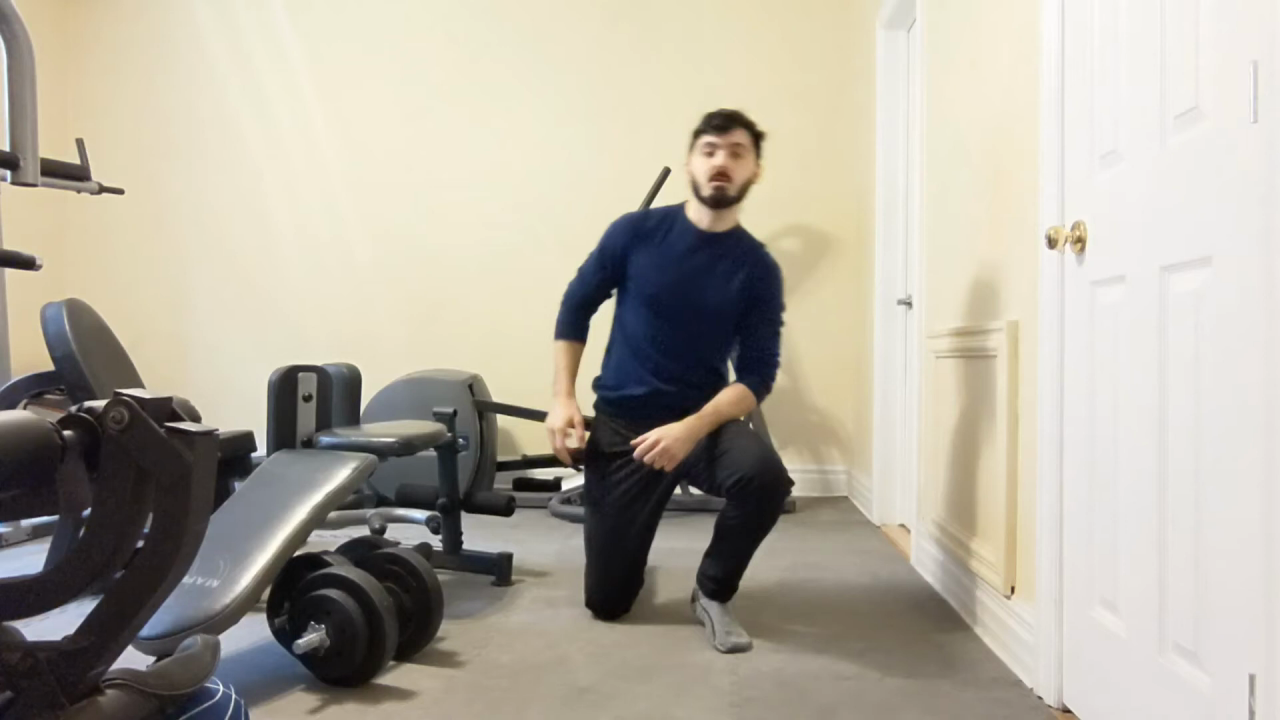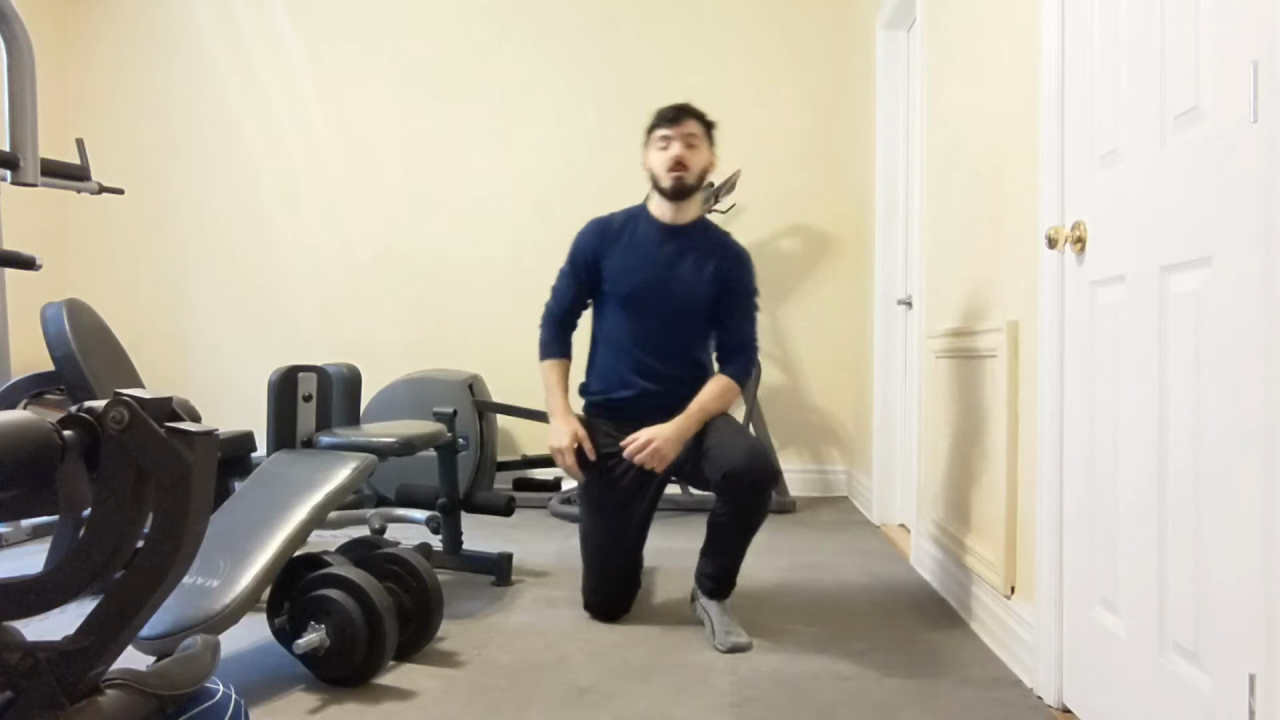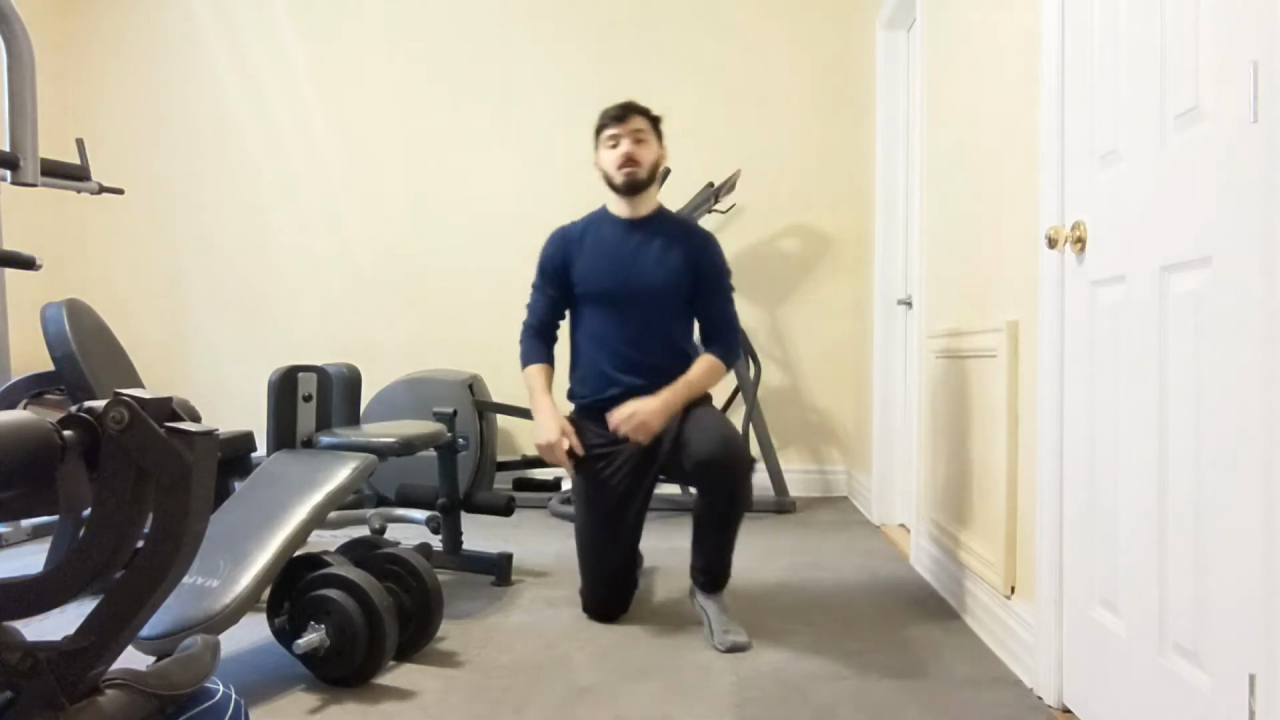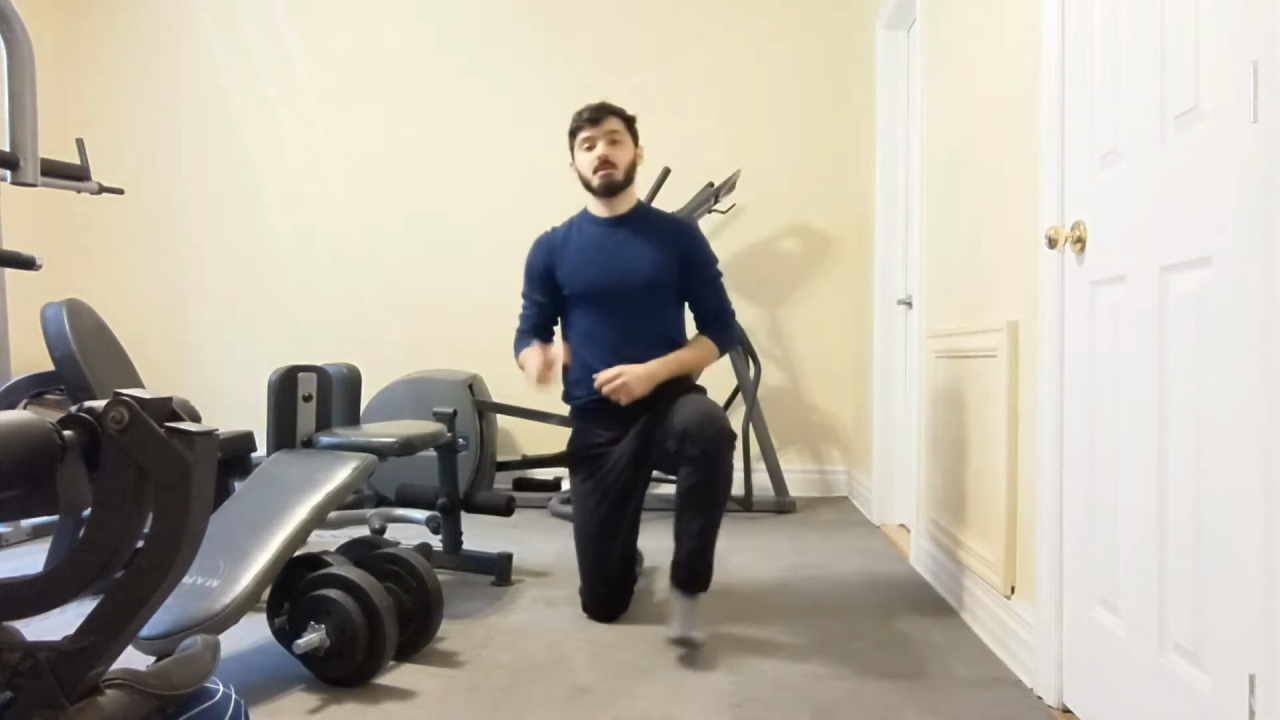
dt=0.2s
person 1, frame 1
left shoulder: (757, 269)
right shoulder: (634, 233)
left elbow: (757, 375)
right elbow: (574, 310)
left wrist: (691, 430)
right wrist: (562, 398)
left hip: (702, 418)
right hip: (620, 422)
left knee: (765, 475)
right knee: (607, 600)
left ankle: (712, 594)
right ankle: (630, 550)
person 1, frame 2
left shoulder: (727, 257)
right shoulder: (601, 238)
left elbow: (737, 363)
right elbow: (556, 326)
left wrist: (682, 429)
right wrist: (560, 414)
left hip: (689, 416)
right hip: (609, 423)
left knee: (753, 467)
right knee: (605, 603)
left ankle: (710, 592)
right ankle: (627, 555)
person 1, frame 3
left shoulder: (694, 244)
right shoulder: (567, 244)
left elbow: (724, 344)
right elbow: (536, 335)
left wrist: (665, 403)
right wrist: (544, 411)
left hip: (675, 408)
right hip: (599, 427)
left knee: (725, 453)
right knee: (603, 603)
left ankle: (708, 590)
right ankle: (627, 557)
person 1, frame 4
left shoulder: (678, 236)
right shoulder: (553, 248)
left elbow: (720, 331)
right elbow: (529, 340)
left wrist: (654, 373)
right wrist: (535, 357)
left hip: (669, 399)
right hip: (596, 423)
left knee: (708, 429)
right knee: (603, 602)
left ankle: (687, 589)
right ankle: (627, 556)
